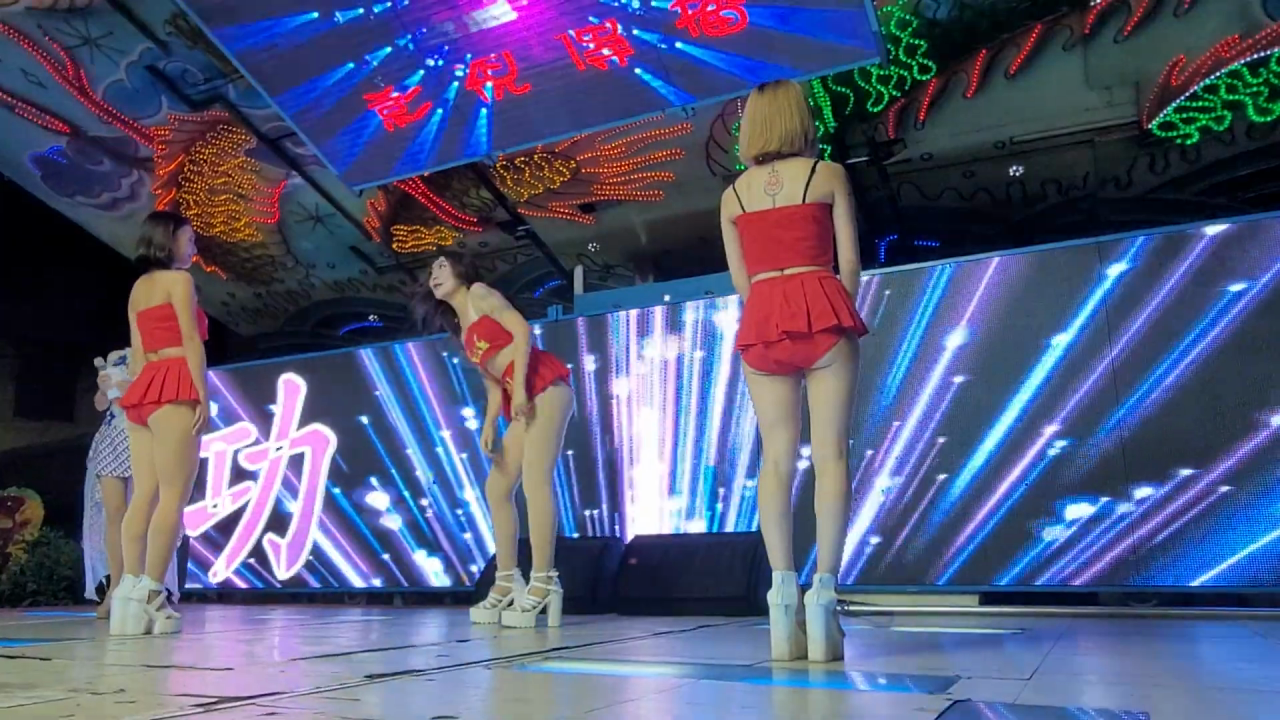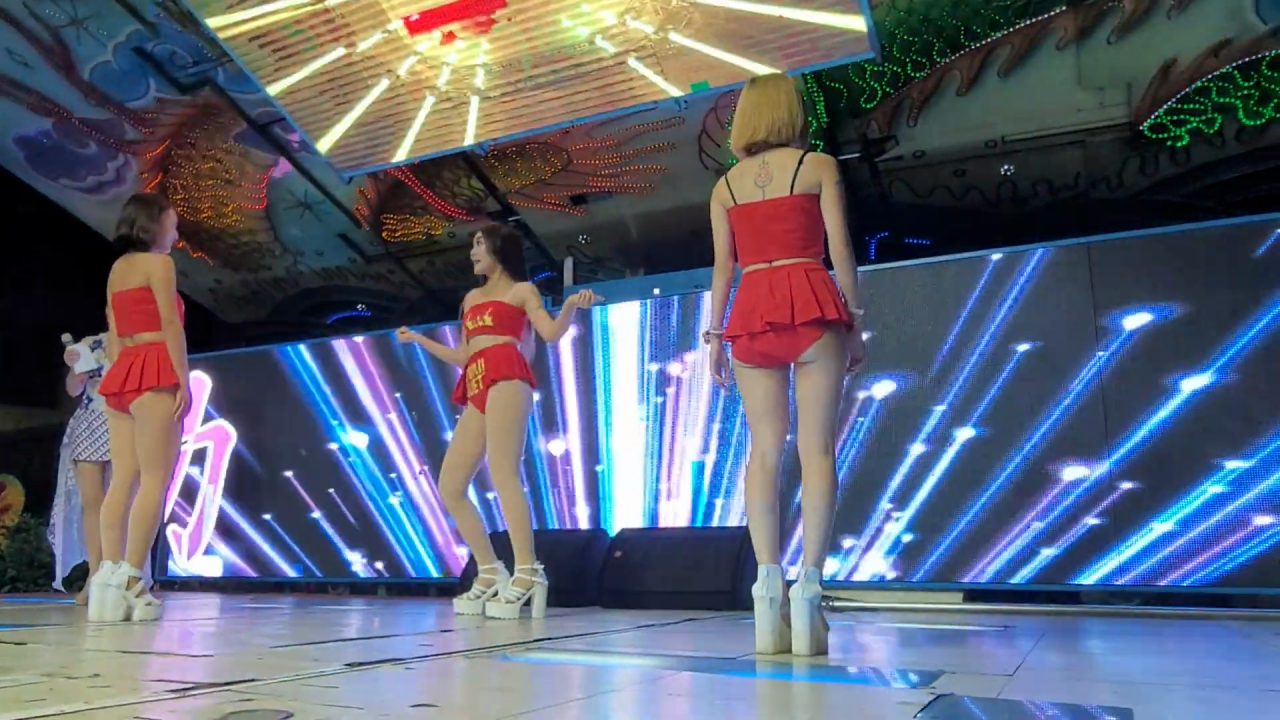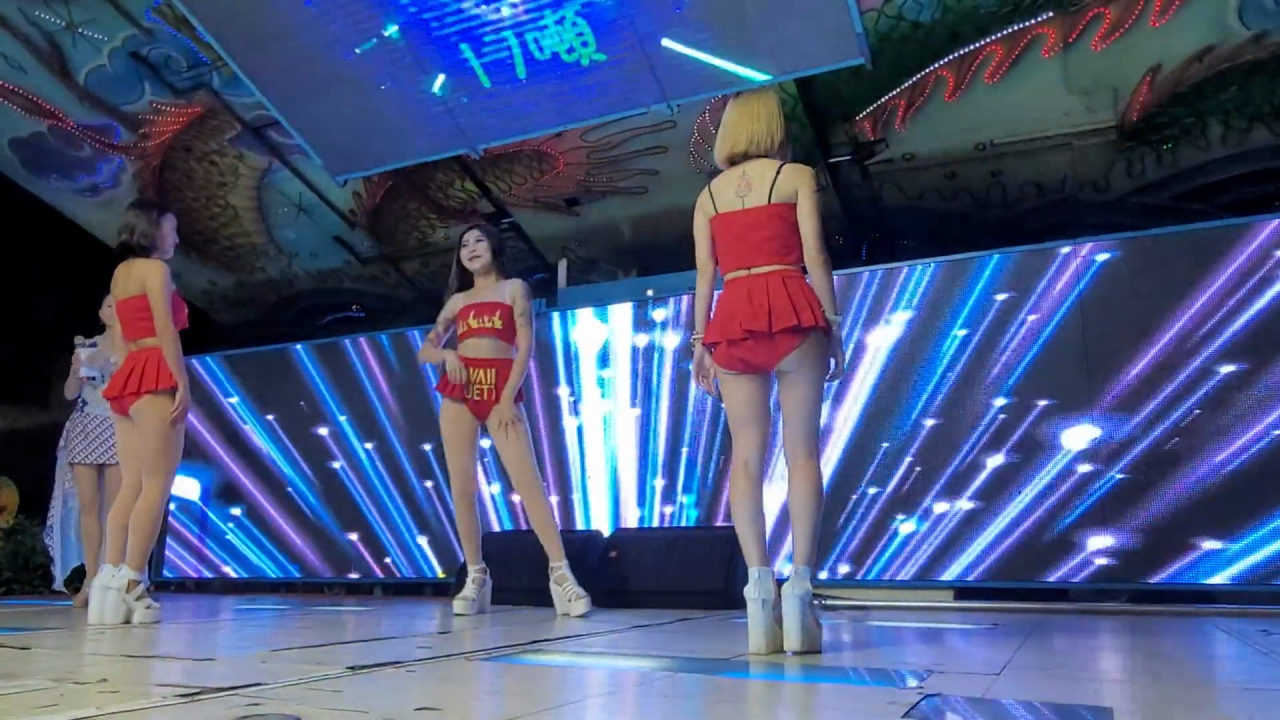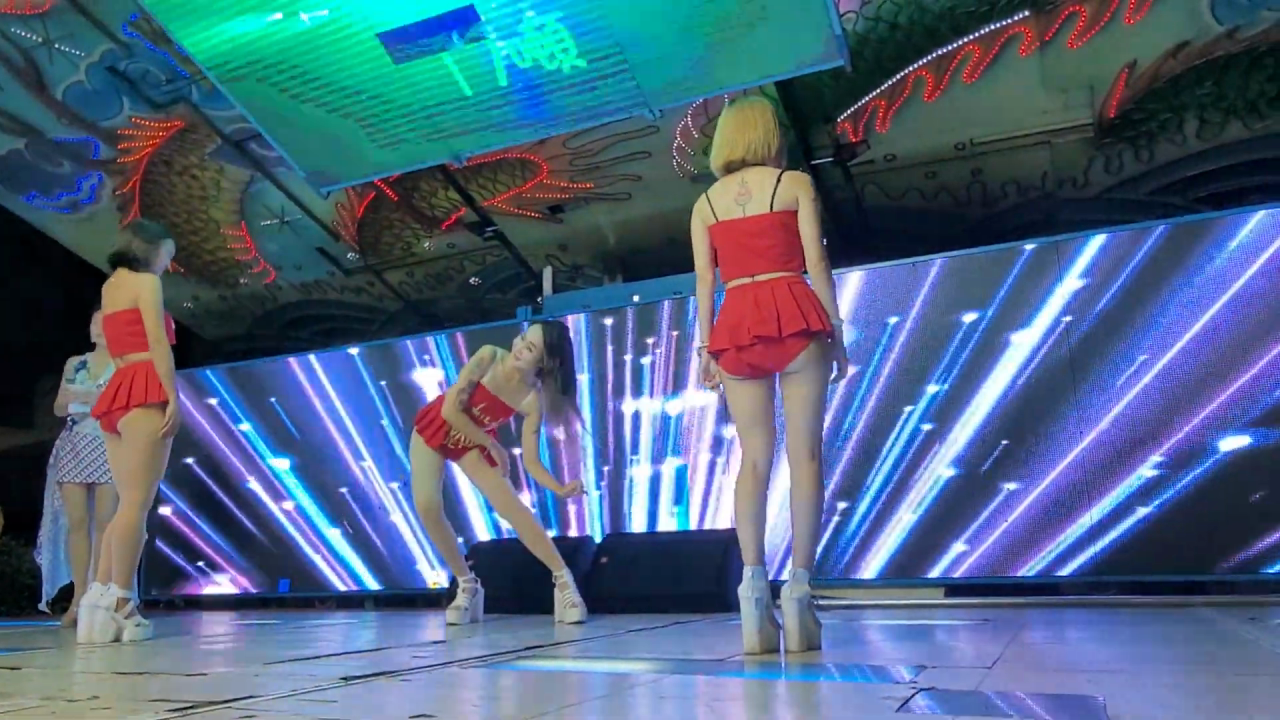
dt=1s
person 1, frame 1
left shoulder: (732, 194)
right shoulder: (828, 175)
left elbow: (741, 278)
right elbow: (849, 260)
left hip: (762, 322)
right hip: (821, 313)
left knee: (777, 458)
right knee: (830, 453)
left ankle: (783, 594)
right ankle: (823, 592)
person 1, frame 2
left shoulder: (726, 184)
right shoulder: (819, 166)
left elbow: (723, 265)
right elbow: (840, 249)
left wrist: (715, 335)
right wrist: (853, 320)
left hip: (752, 314)
right hip: (810, 305)
left knee: (764, 451)
right knee: (816, 449)
left ankle: (769, 588)
right ankle: (809, 586)
person 1, frame 3
left shoulder: (709, 193)
right shoulder: (797, 176)
left elbow: (705, 273)
right elbow: (815, 258)
left wrist: (701, 340)
right wrist: (833, 325)
left hip: (732, 320)
right hip: (790, 312)
left knee: (747, 457)
right knee: (801, 453)
left ankle: (760, 590)
right ankle: (799, 581)
person 1, frame 4
left shoulder: (705, 202)
right shoulder: (796, 183)
left elbow: (704, 281)
right elbow: (817, 262)
left wrist: (706, 347)
right wrist: (835, 329)
left hip: (736, 327)
right hip: (794, 318)
left knee: (754, 458)
right knee: (804, 454)
left ankle: (754, 585)
right ankle: (798, 588)
person 2, frame 1
left shoulder: (138, 287)
right shoulder: (178, 278)
left elbow: (137, 350)
right elbow: (191, 339)
left wrist: (141, 391)
right wrist: (202, 394)
left hip: (143, 392)
right hip: (173, 389)
left knee: (144, 495)
right knee: (173, 494)
left ankle: (131, 591)
right ankle: (149, 594)
person 2, frame 2
left shoulder: (118, 268)
right shoulder: (158, 262)
left elbow: (114, 333)
right elbow: (170, 324)
left wrist: (120, 375)
right wrist: (183, 380)
left hip: (122, 375)
right hip: (154, 373)
left knee: (123, 480)
right knee: (155, 480)
left ankle: (110, 577)
right ankle: (129, 582)
person 2, frame 3
left shoulder: (121, 272)
right shoulder: (155, 268)
left elbow: (121, 335)
right elbow: (165, 329)
left wrist: (129, 375)
right wrist: (183, 383)
left hip: (127, 380)
right hip: (155, 378)
left knee: (132, 485)
right knee: (156, 485)
left ankle: (111, 581)
right ankle: (129, 584)
person 2, frame 4
left shoulder: (111, 285)
right shoulder: (146, 281)
right elbow: (157, 342)
right wrist: (173, 396)
left hip: (117, 394)
right hip: (143, 393)
left knee: (129, 503)
right knee: (137, 502)
left ankle: (99, 599)
right ankle: (117, 604)
person 3, frame 1
left shoulder: (481, 294)
right shoulder: (464, 332)
left elbow: (523, 331)
left wrist: (521, 386)
right wrist: (489, 426)
left hip: (544, 386)
right hip: (522, 402)
left knee: (535, 483)
right knee: (495, 488)
left ankle: (543, 583)
right ankle: (508, 583)
person 3, frame 2
left shoulder: (521, 290)
right shoulder: (471, 298)
left elbow: (550, 333)
left wrist: (571, 306)
right wrist: (419, 339)
left hip: (507, 380)
right hip: (476, 394)
left knee: (504, 475)
right knee: (450, 487)
left ankle: (527, 574)
right ankle: (491, 574)
person 3, frame 3
left shoulder: (514, 288)
right shoulder: (457, 300)
left elbow: (525, 347)
right elbow: (424, 351)
left wrist: (508, 398)
right wrist: (445, 354)
left hip: (503, 391)
right hip: (458, 391)
left knee: (527, 481)
right knee: (461, 486)
left ankle: (560, 572)
right ankle: (475, 575)
person 3, frame 4
left shoulder: (533, 398)
right shoulder: (488, 357)
left elbow: (531, 461)
right elbow: (449, 408)
left wrist: (560, 488)
right wrist: (493, 445)
left hip: (474, 442)
right hip: (434, 429)
left knee: (513, 508)
right knee: (427, 506)
left ankle: (563, 581)
right ankle: (467, 586)
person 4, frame 1
right shoulder: (114, 358)
right elbow: (100, 405)
right wrist: (103, 388)
right hip: (112, 441)
right knee: (113, 514)
right ankle: (114, 588)
person 4, frame 2
right shoulder: (89, 344)
right elbow: (74, 389)
right wrist: (73, 367)
right hip: (88, 426)
right knee: (90, 501)
right ankle: (94, 575)
person 4, frame 3
right shoulder: (85, 346)
right elbow: (70, 393)
left wrist: (107, 366)
right wrist: (77, 370)
left hip: (119, 428)
right hip: (85, 429)
left knee: (116, 504)
right knee: (87, 504)
right ankle: (91, 578)
person 4, frame 4
right shoulder: (74, 363)
right elbow: (59, 409)
left wrist: (97, 398)
right wrist: (68, 397)
left hip: (108, 446)
right hip: (74, 447)
left knee: (104, 522)
right knee: (76, 521)
right ankle: (79, 597)
